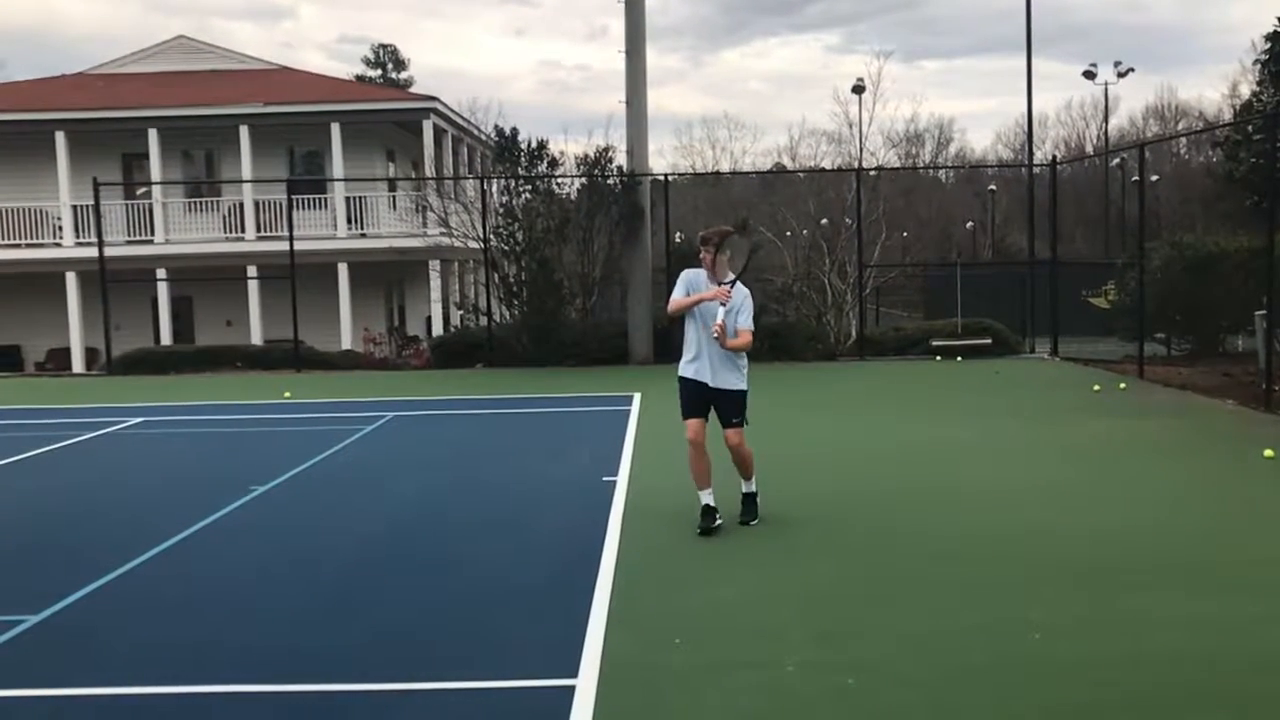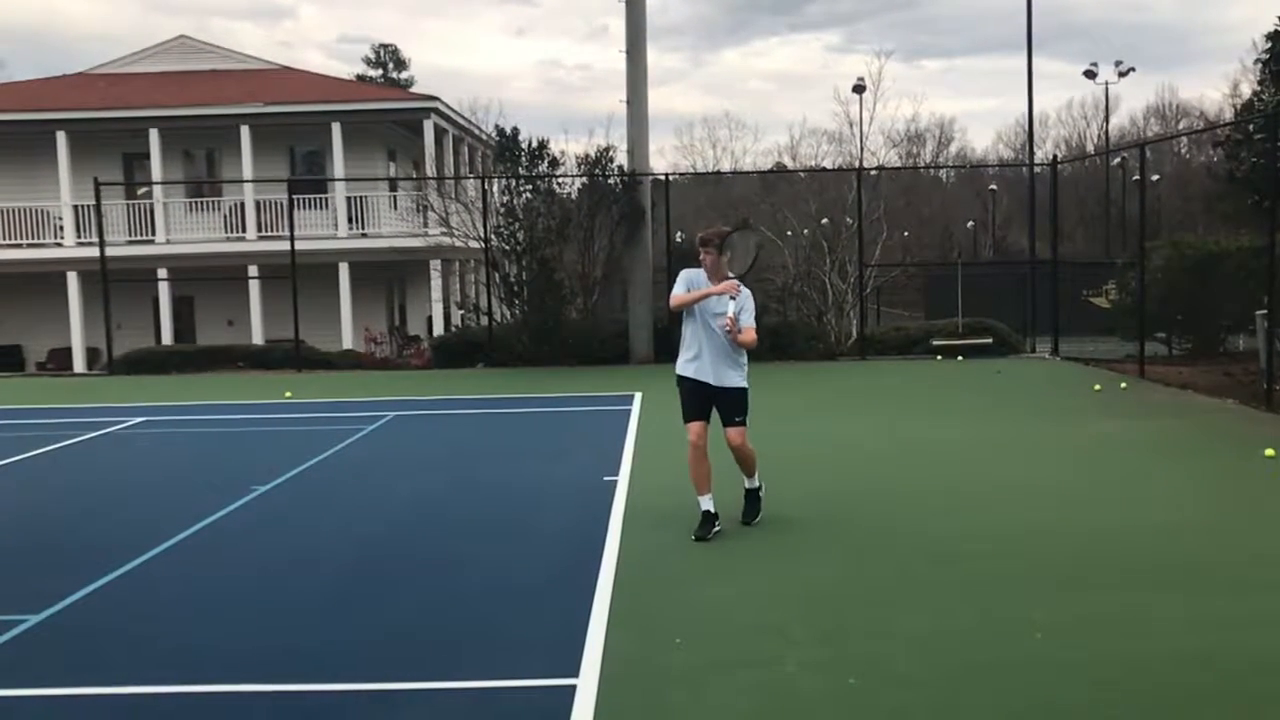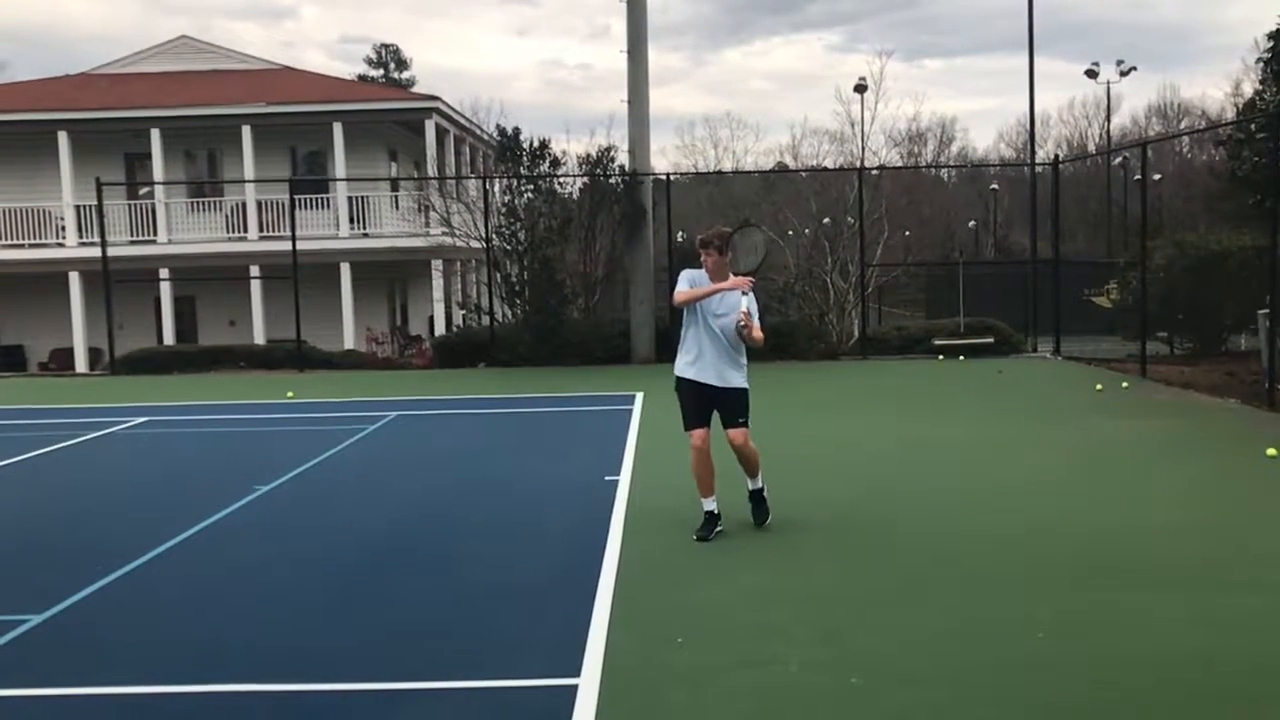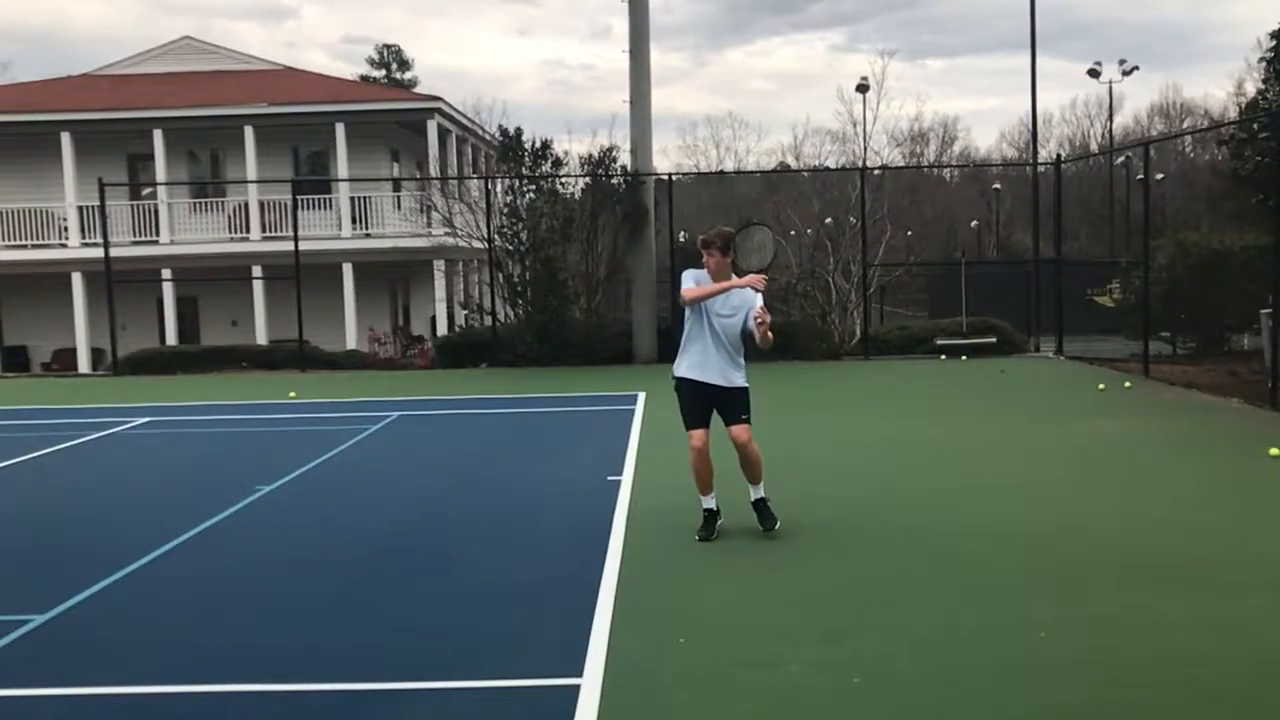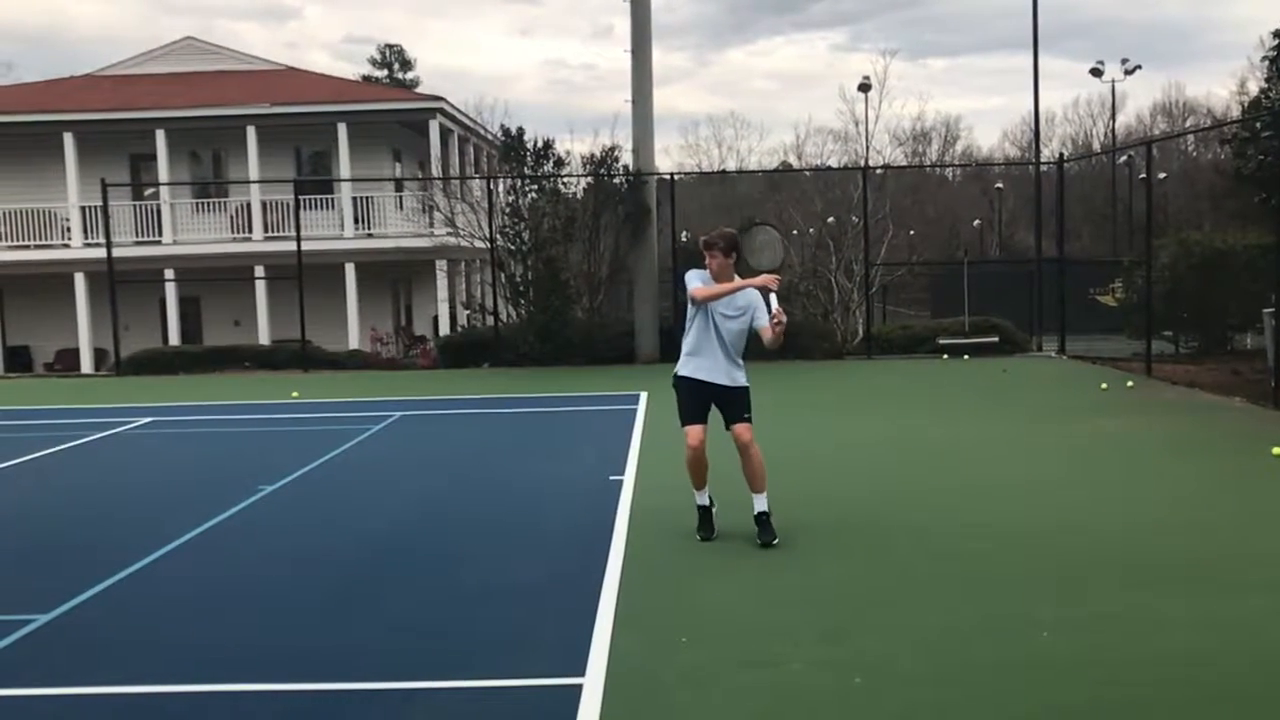
dt=0.4s
person 1, frame 1
left shoulder: (741, 294)
right shoulder: (690, 277)
left elbow: (747, 340)
right elbow: (672, 309)
left wrist: (726, 343)
right wrist: (705, 295)
left hip: (729, 378)
right hip: (693, 373)
left knee: (735, 441)
right knee: (694, 437)
left ankle: (749, 494)
right ankle: (708, 508)
person 1, frame 2
left shoulder: (742, 294)
right shoulder: (689, 277)
left elbow: (752, 339)
right elbow: (674, 304)
left wrist: (737, 338)
right wrist: (713, 290)
left hip: (730, 377)
right hip: (692, 374)
left knee: (737, 441)
right knee: (696, 440)
left ankle: (753, 488)
right ankle: (708, 513)
person 1, frame 3
left shoulder: (744, 293)
right shoulder: (690, 277)
left elbow: (757, 339)
right elbow: (678, 300)
left wrist: (750, 333)
right wrist: (722, 286)
left hip: (731, 379)
right hip: (692, 376)
left knee: (740, 441)
right knee: (698, 443)
left ankle: (756, 489)
right ankle: (711, 513)
person 1, frame 4
left shoulder: (748, 295)
right shoulder: (692, 277)
left elbow: (763, 343)
right elbow: (688, 297)
left wrist: (764, 332)
right wrist: (734, 283)
left hip: (730, 379)
right hip: (692, 376)
left knee: (743, 440)
right knee: (698, 444)
left ankle: (759, 499)
right ankle: (710, 511)
person 1, frame 5
left shoulder: (752, 297)
right shoulder: (695, 277)
left elbow: (768, 342)
right elbow: (700, 296)
left wrist: (778, 333)
right wrist: (748, 282)
left hip: (731, 378)
right hip: (692, 375)
left knee: (745, 439)
right knee: (694, 443)
left ankle: (762, 514)
right ankle: (704, 505)
